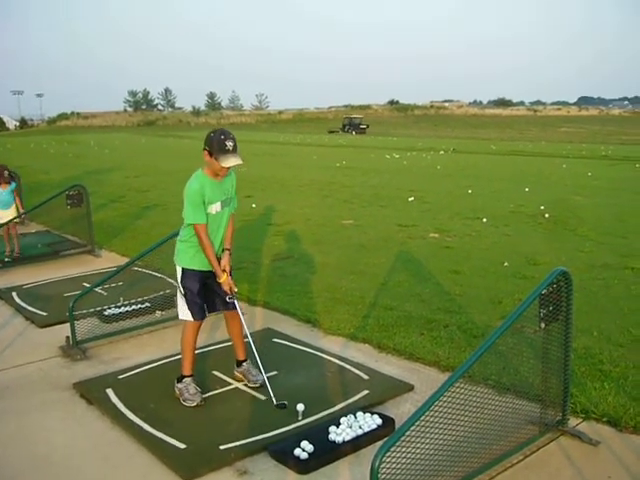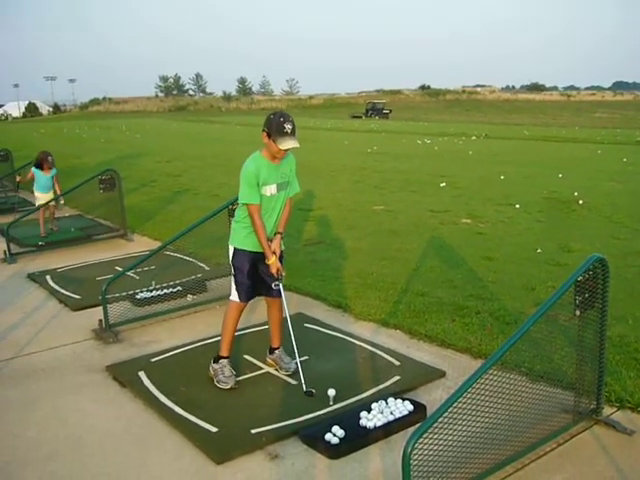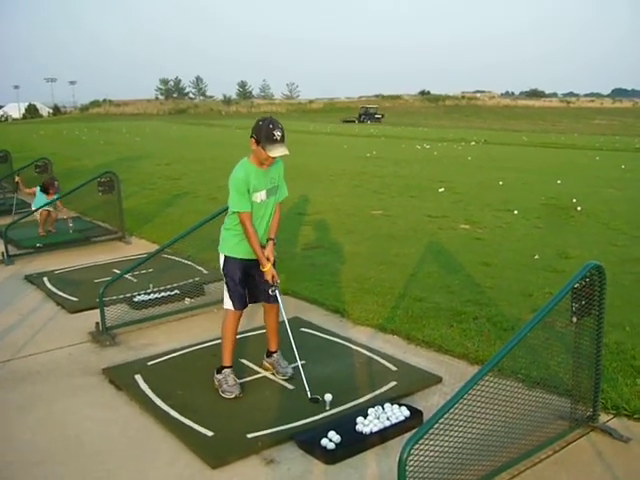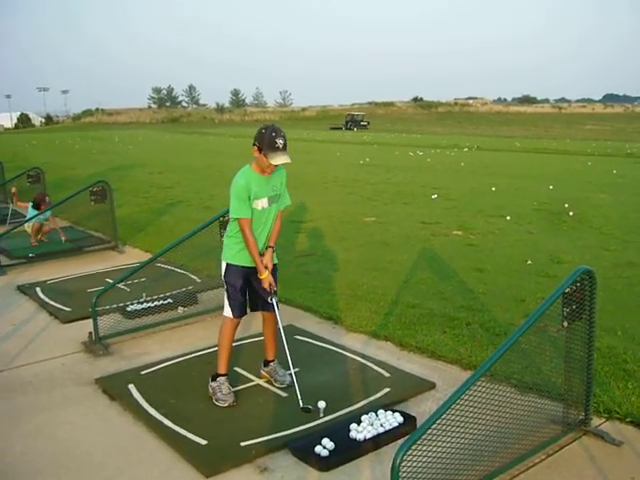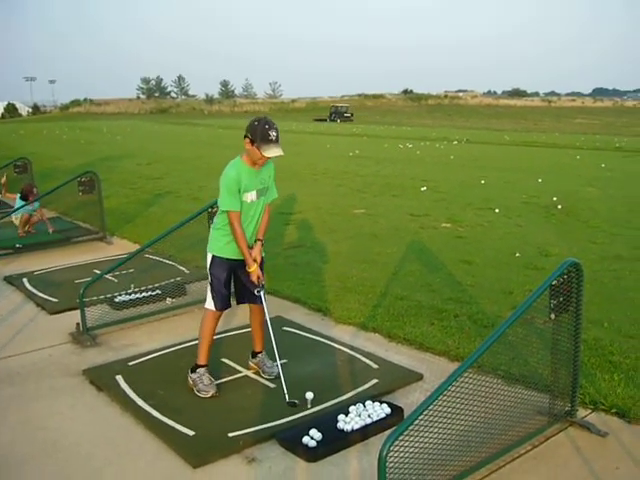
dt=0.5s
person 1, frame 1
left shoulder: (230, 177)
right shoulder: (195, 187)
right elbow: (201, 235)
left wrist: (227, 255)
right wrist: (220, 274)
left hip: (218, 258)
right hip: (193, 262)
left knee: (231, 310)
right knee: (194, 319)
left ankle: (242, 364)
right ankle: (185, 380)
person 1, frame 2
left shoulder: (290, 161)
right shoulder: (252, 168)
right elbow: (254, 215)
left wrist: (279, 237)
right wrist: (269, 255)
left hip: (272, 242)
right hip: (246, 244)
left knee: (275, 296)
right knee: (239, 300)
left ankle: (275, 351)
right ankle: (221, 361)
person 1, frame 3
left shoulder: (278, 166)
right shoulder: (241, 174)
right elbow: (246, 223)
left wrist: (270, 244)
right wrist: (263, 262)
left hip: (263, 248)
right hip: (236, 251)
left knee: (271, 301)
right knee: (235, 308)
left ankle: (273, 355)
right ankle: (225, 371)
person 1, frame 4
left shoulder: (280, 174)
right shoulder: (242, 182)
right elbow: (246, 230)
left wrist: (270, 251)
right wrist: (260, 269)
left hip: (265, 256)
right hip: (238, 259)
left knee: (270, 310)
right knee: (233, 316)
left ankle: (270, 364)
right ankle: (219, 378)
person 1, frame 5
left shoulder: (268, 167)
right shoulder: (232, 174)
right elbow: (235, 223)
left wrist: (259, 245)
right wrist: (249, 263)
left hip: (251, 248)
right hip: (224, 251)
left knee: (257, 302)
right knee: (216, 308)
left ankle: (257, 355)
right ankle: (199, 370)
